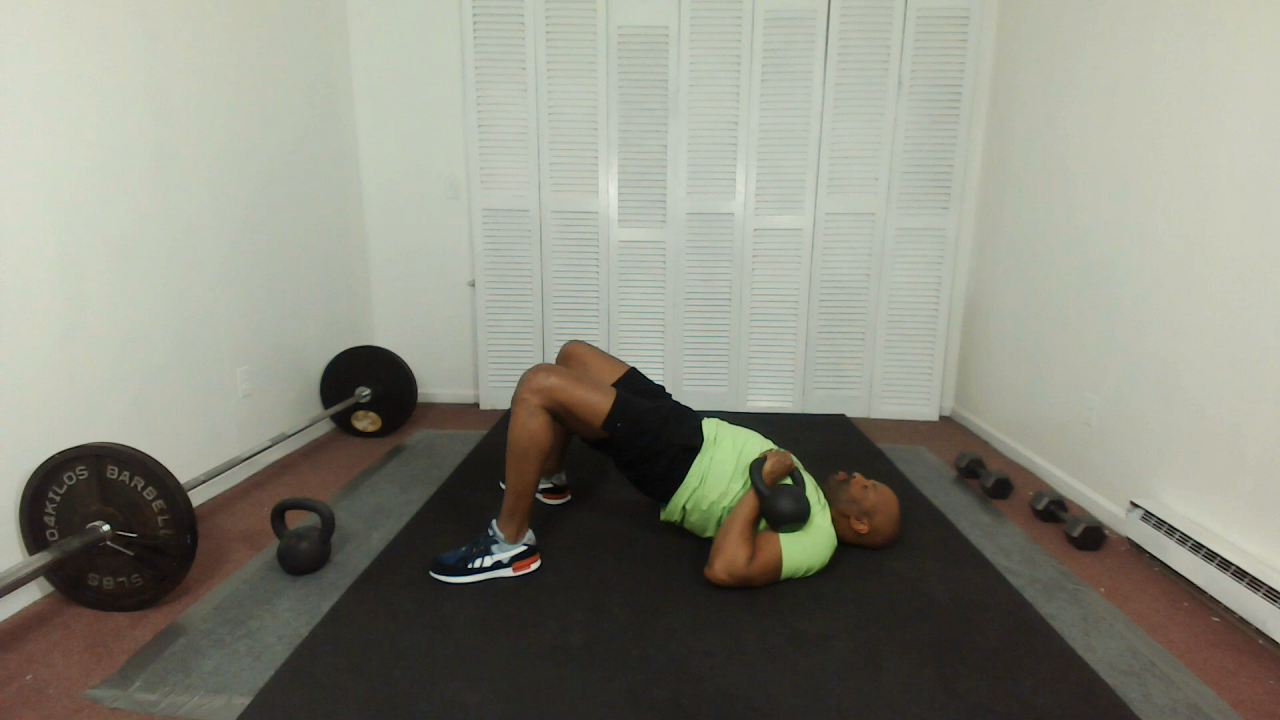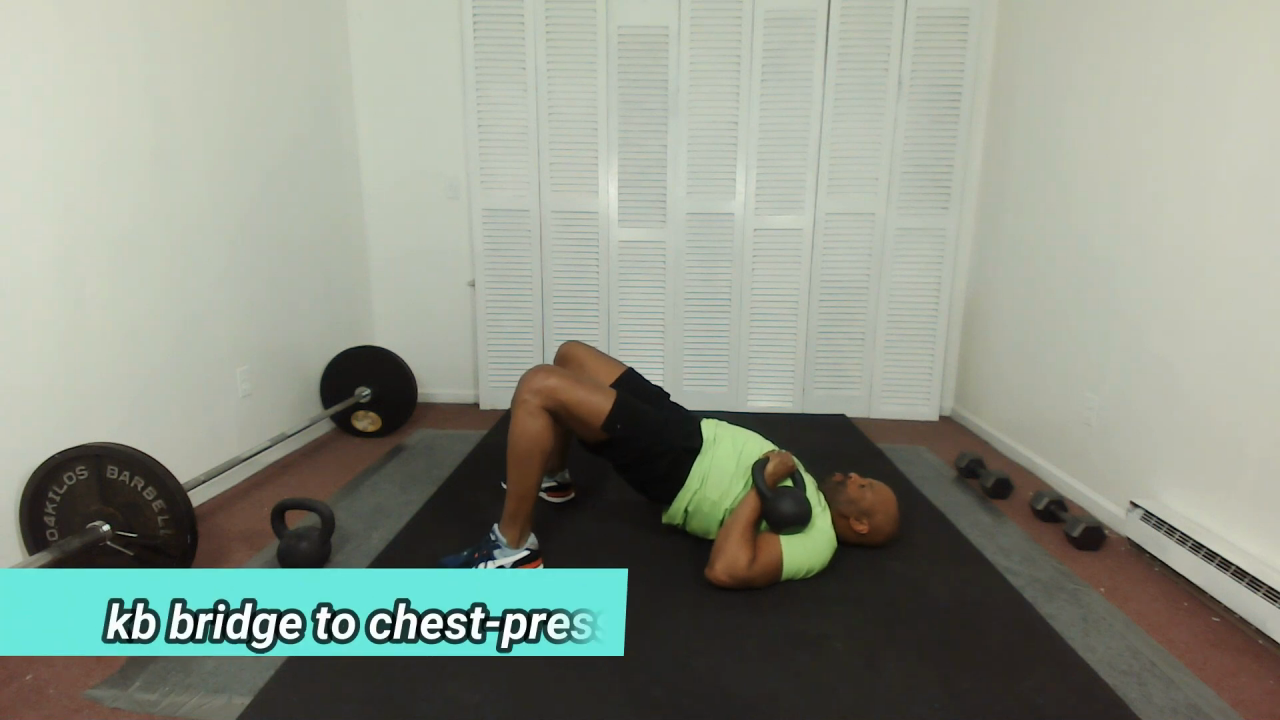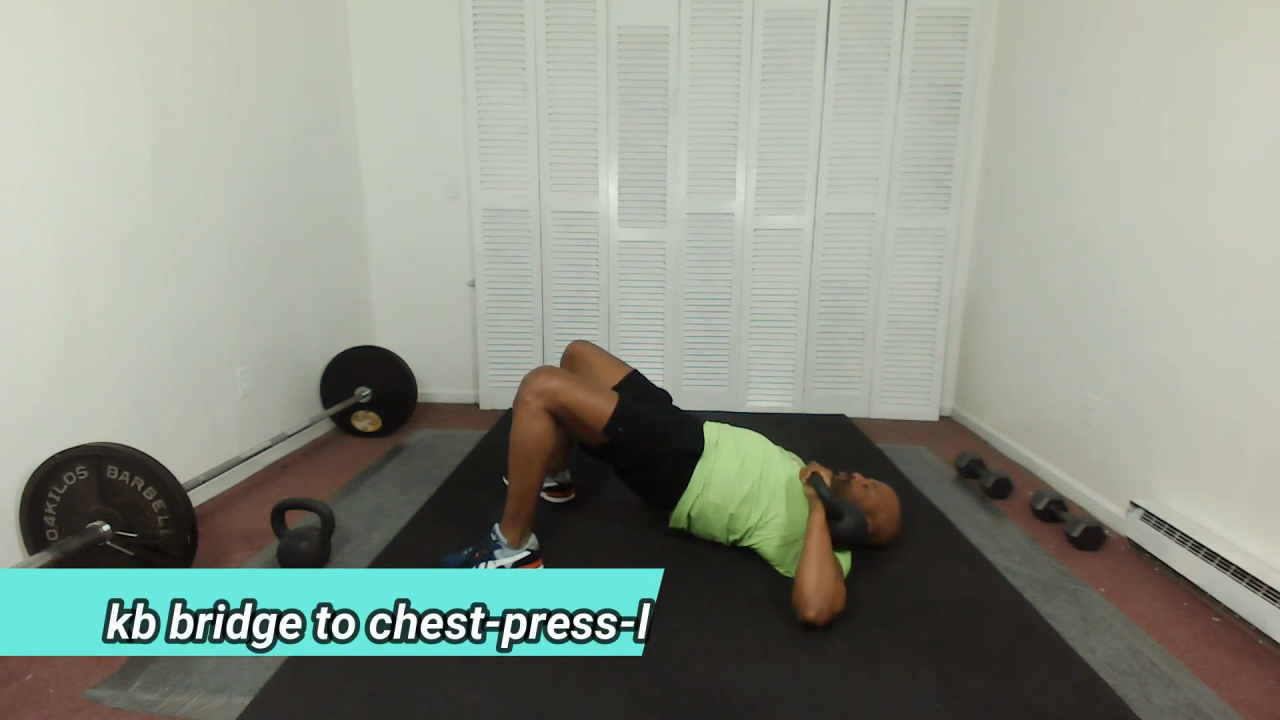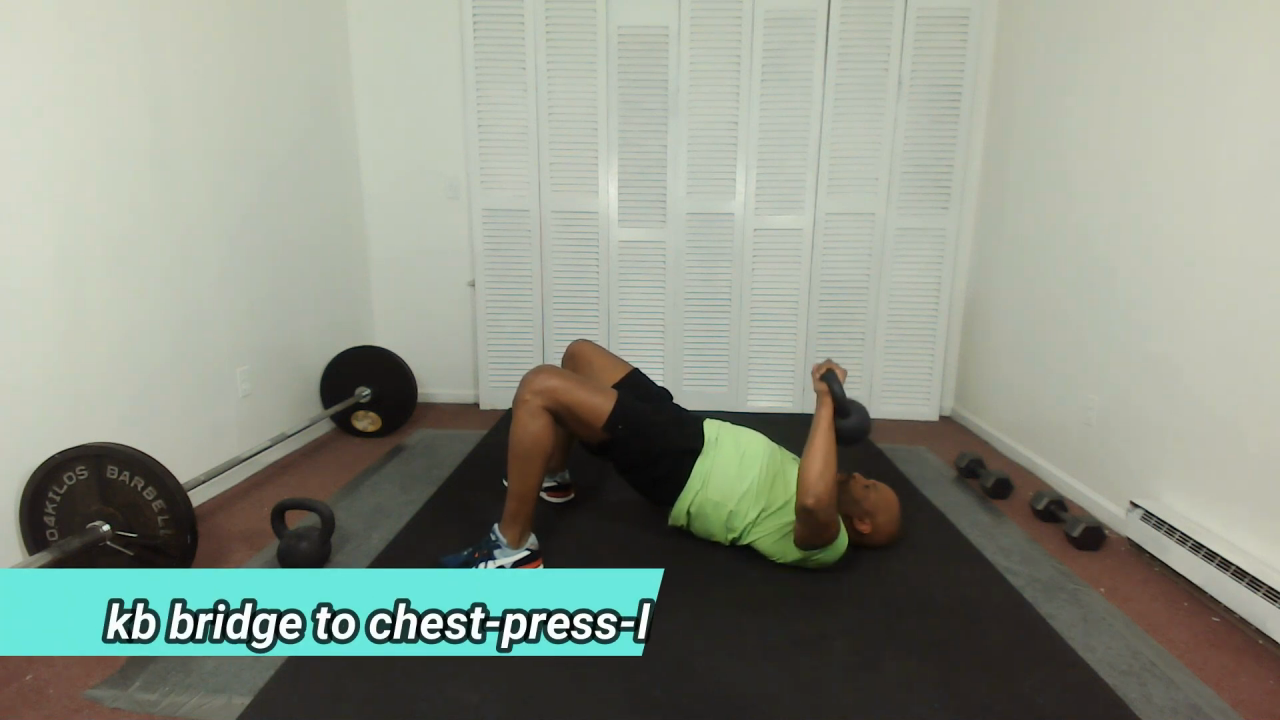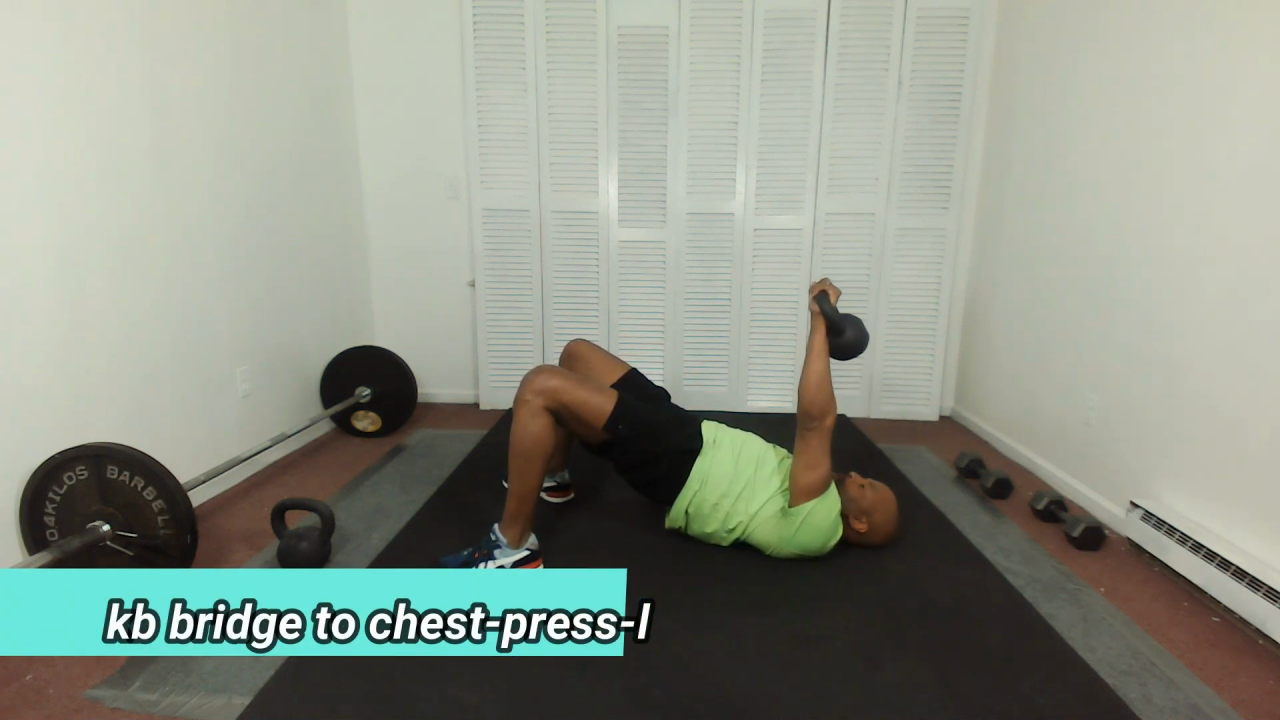
dt=1s
person 1, frame 1
left shoulder: (814, 540)
right shoulder: (810, 494)
left elbow: (723, 568)
left wrist: (762, 484)
left hip: (674, 462)
right hip: (691, 433)
left knee: (539, 384)
right knee: (573, 354)
left ankle: (510, 542)
right ankle: (548, 479)
person 1, frame 2
left shoulder: (814, 541)
right shoulder: (812, 494)
left elbow: (724, 569)
left wrist: (764, 484)
left hip: (673, 464)
right hip: (688, 432)
left knee: (538, 387)
right knee: (570, 354)
left ankle: (513, 546)
right ankle: (553, 478)
person 1, frame 3
left shoulder: (830, 547)
right shoulder: (805, 482)
left elbow: (815, 609)
left wrist: (819, 507)
left hip: (676, 467)
right hip: (690, 436)
left knee: (540, 389)
right knee: (578, 354)
left ankle: (513, 546)
right ankle: (553, 479)
person 1, frame 4
left shoulder: (826, 539)
right shoulder: (821, 507)
left elbow: (814, 496)
left wrist: (826, 398)
left hip: (678, 467)
right hip: (690, 432)
left knee: (540, 388)
right knee: (581, 353)
left ankle: (513, 546)
right ankle: (553, 478)
person 1, frame 5
left shoulder: (819, 525)
right shoulder: (821, 505)
left elbow: (816, 420)
left wrist: (820, 322)
left hip: (675, 466)
right hip: (687, 438)
left knee: (540, 387)
right knee: (577, 353)
left ankle: (513, 546)
right ankle: (552, 478)
